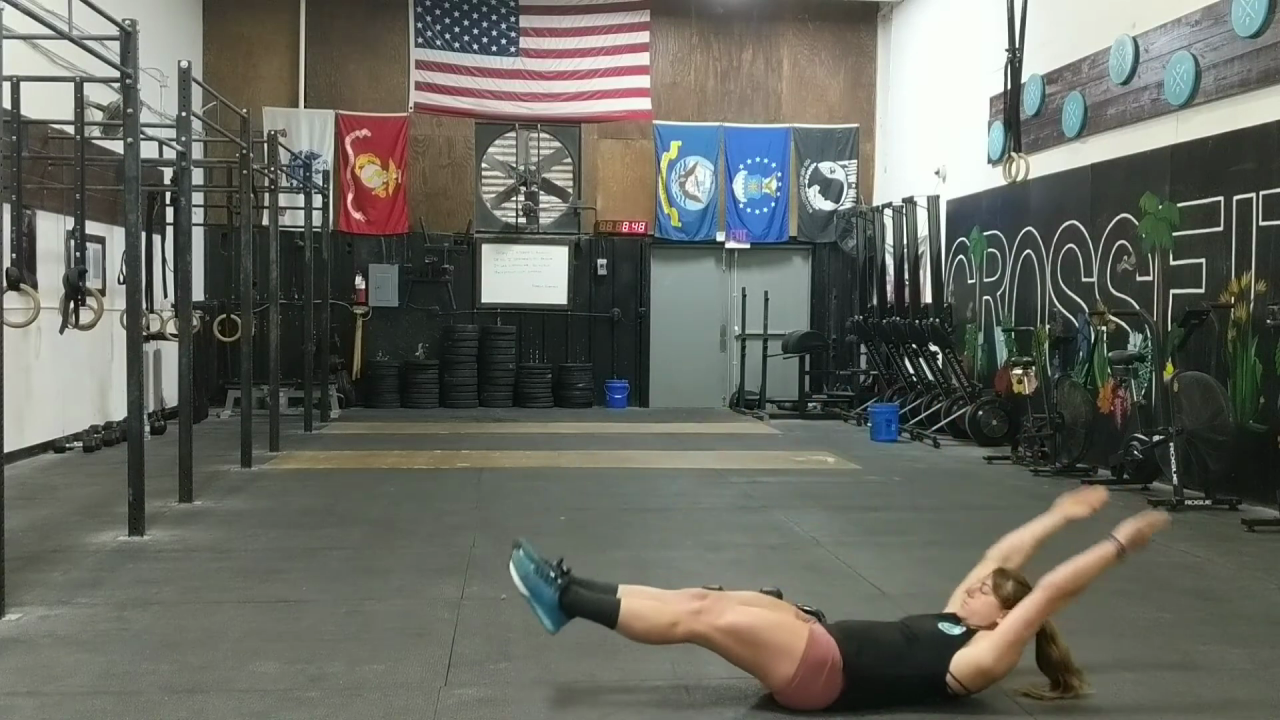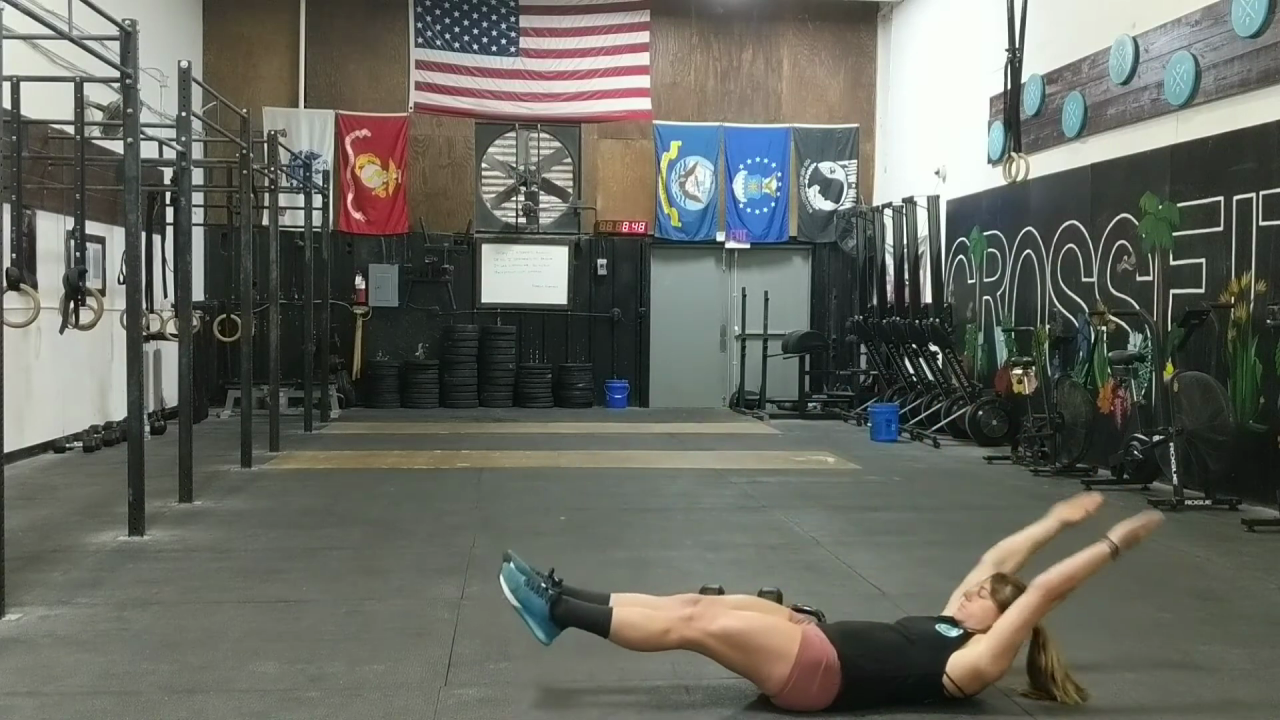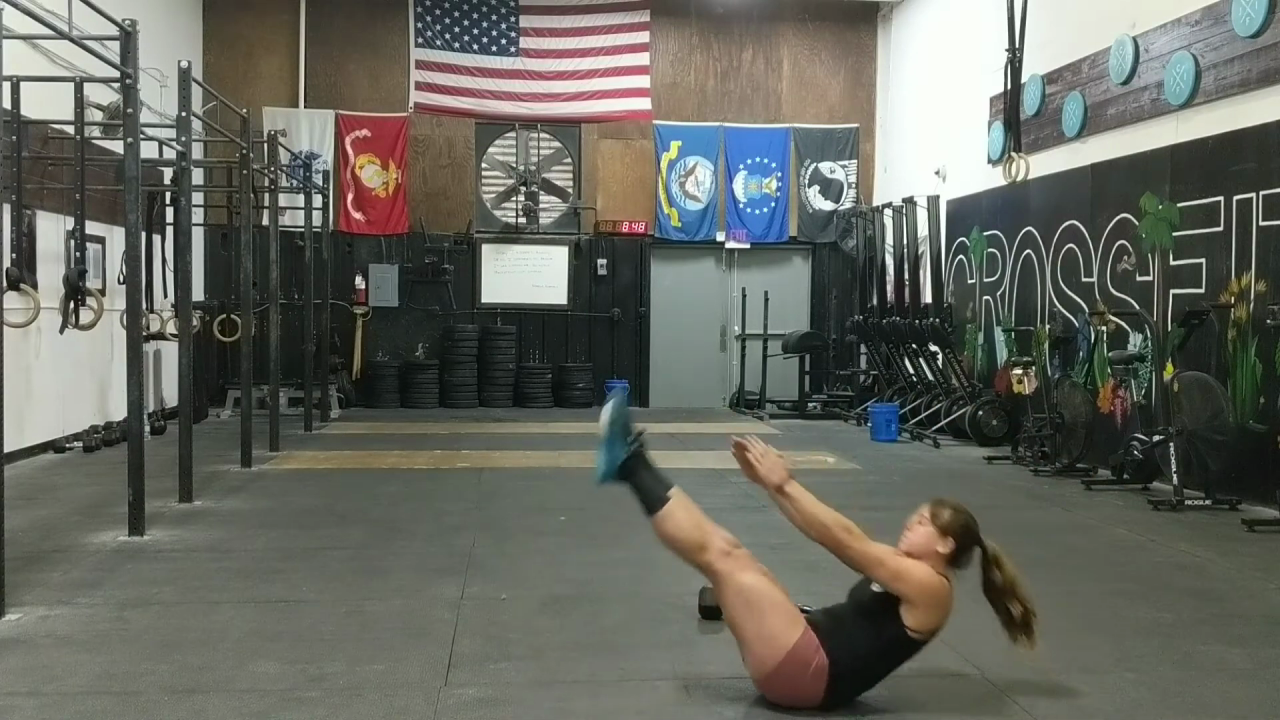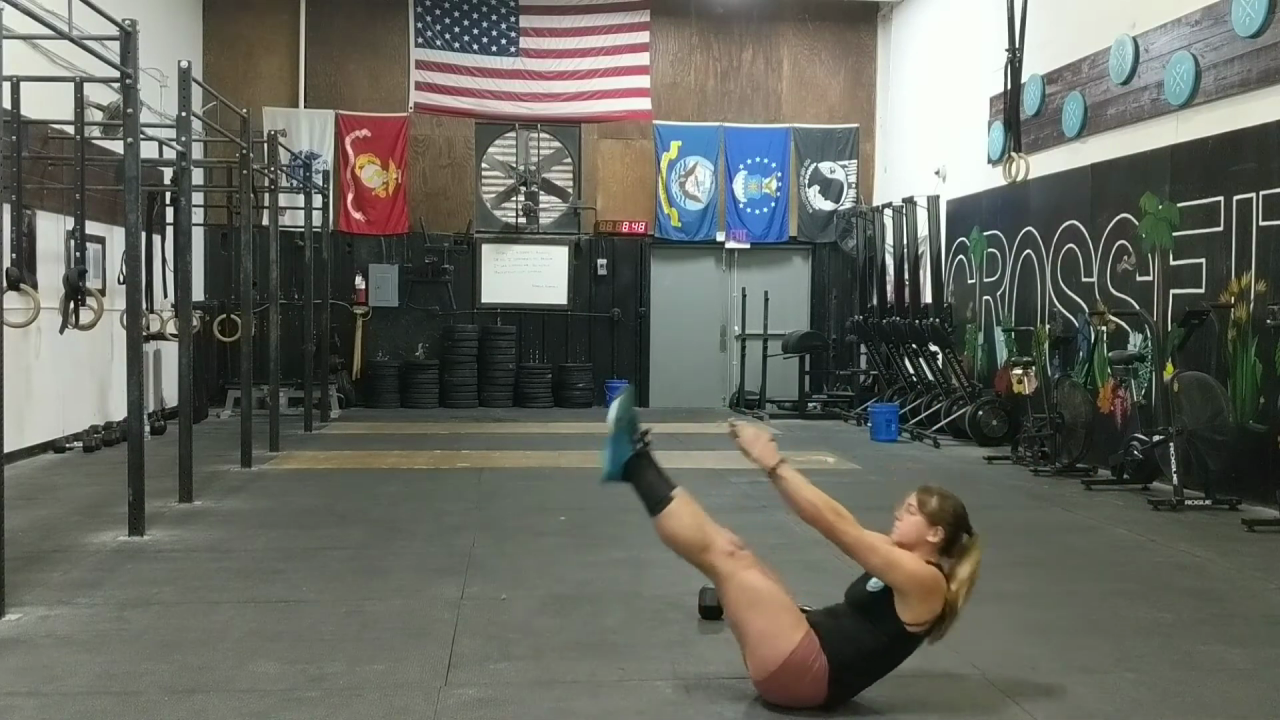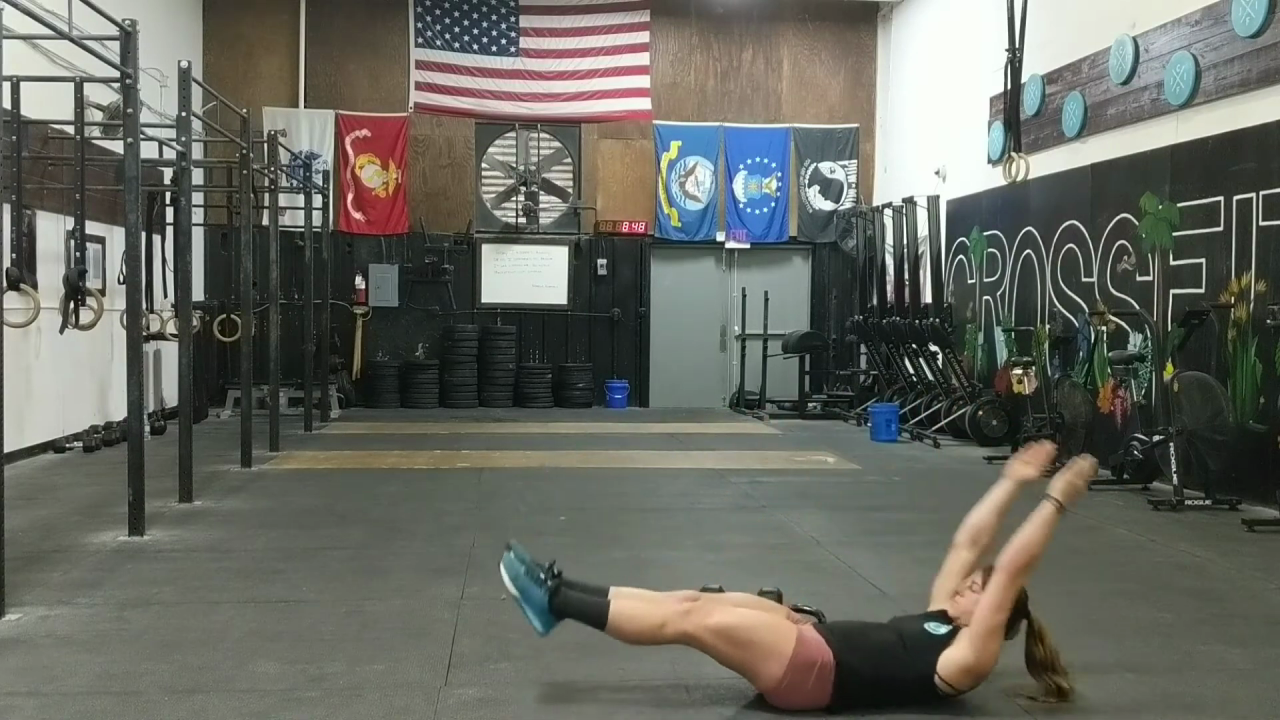
dt=0.4s
person 1, frame 1
left shoulder: (982, 662)
right shoulder: (958, 628)
left elbow: (1044, 595)
right elbow: (996, 561)
left wrist: (1116, 544)
right wrist: (1058, 514)
left hip: (821, 671)
right hip: (817, 643)
left knee: (695, 616)
right knee: (701, 600)
left ankle: (569, 600)
right ankle: (570, 591)
person 1, frame 2
left shoulder: (978, 663)
right shoulder: (954, 626)
left elbow: (1037, 595)
right elbow: (993, 568)
left wrist: (1110, 547)
right wrist: (1055, 521)
left hip: (821, 669)
right hip: (826, 646)
left knee: (696, 623)
right knee: (692, 604)
left ankle: (561, 611)
right ankle: (567, 600)
person 1, frame 3
left shoulder: (926, 585)
right shoulder: (898, 568)
left elbow: (842, 536)
right elbow: (840, 538)
left wrist: (783, 484)
right wrist: (770, 478)
left hip: (808, 677)
right hip: (799, 666)
left knee: (720, 554)
right knee: (720, 547)
left ankle: (633, 464)
right ankle: (632, 463)
person 1, frame 4
left shoulder: (925, 580)
right shoulder: (902, 564)
left elbow: (838, 525)
right elbow: (835, 522)
left wrist: (773, 464)
right wrist: (773, 463)
left hip: (806, 673)
right hip: (804, 654)
left knee: (724, 555)
right knee: (726, 550)
left ankle: (634, 462)
right ankle: (633, 462)
person 1, frame 5
left shoulder: (971, 659)
right shoulder: (943, 620)
left elbow: (1007, 576)
right elbow: (967, 544)
left wrist: (1053, 502)
right wrist: (1012, 477)
left hip: (813, 673)
right hip: (807, 646)
left knee: (683, 617)
right knee: (689, 602)
left ankle: (555, 601)
right ankle: (556, 590)
